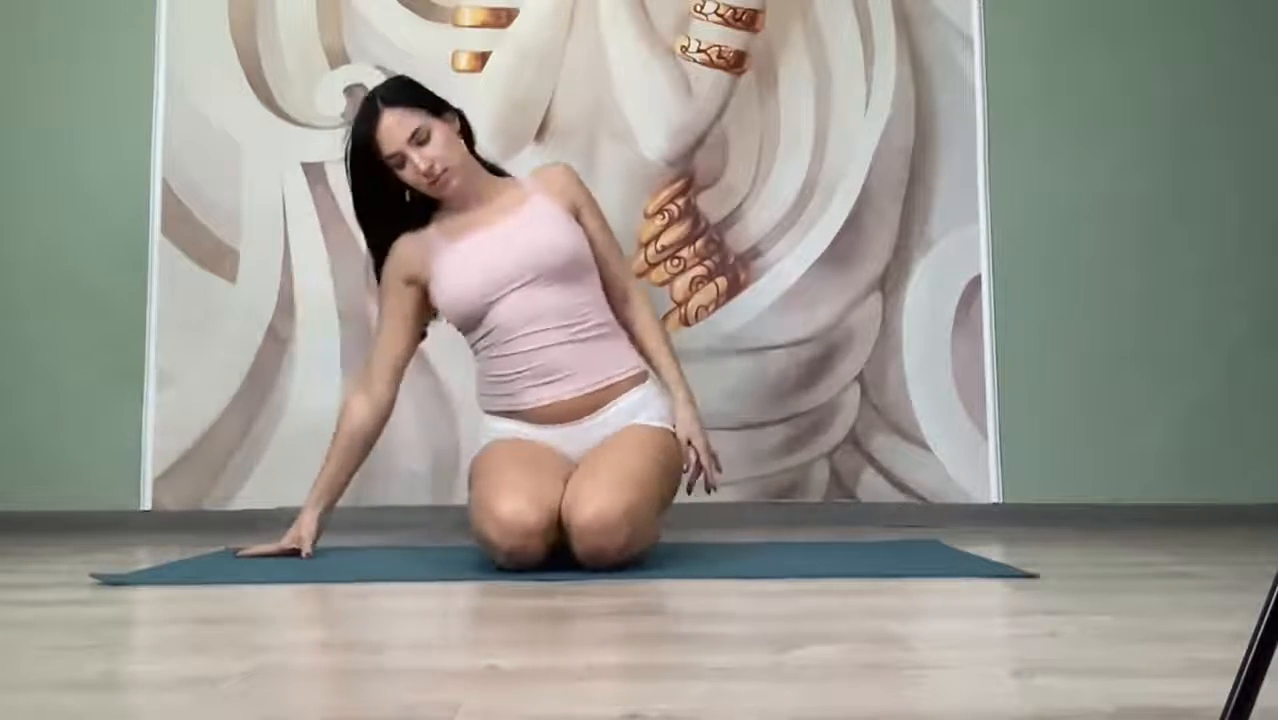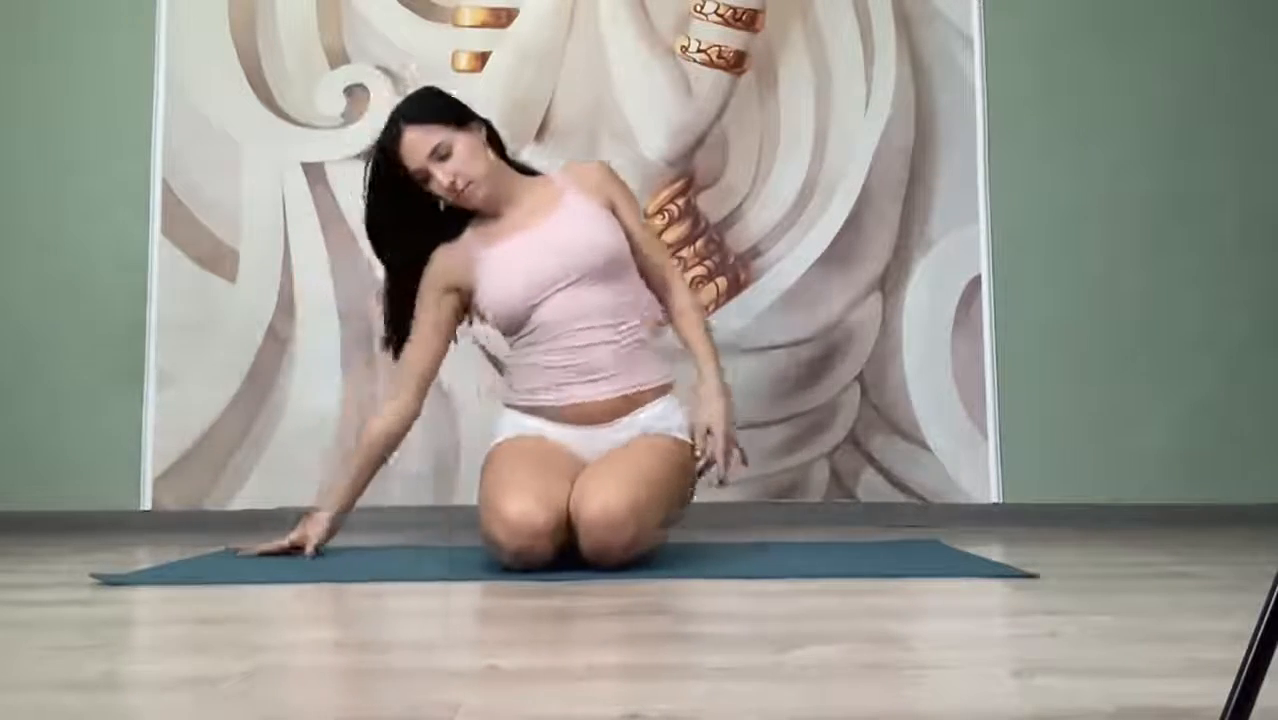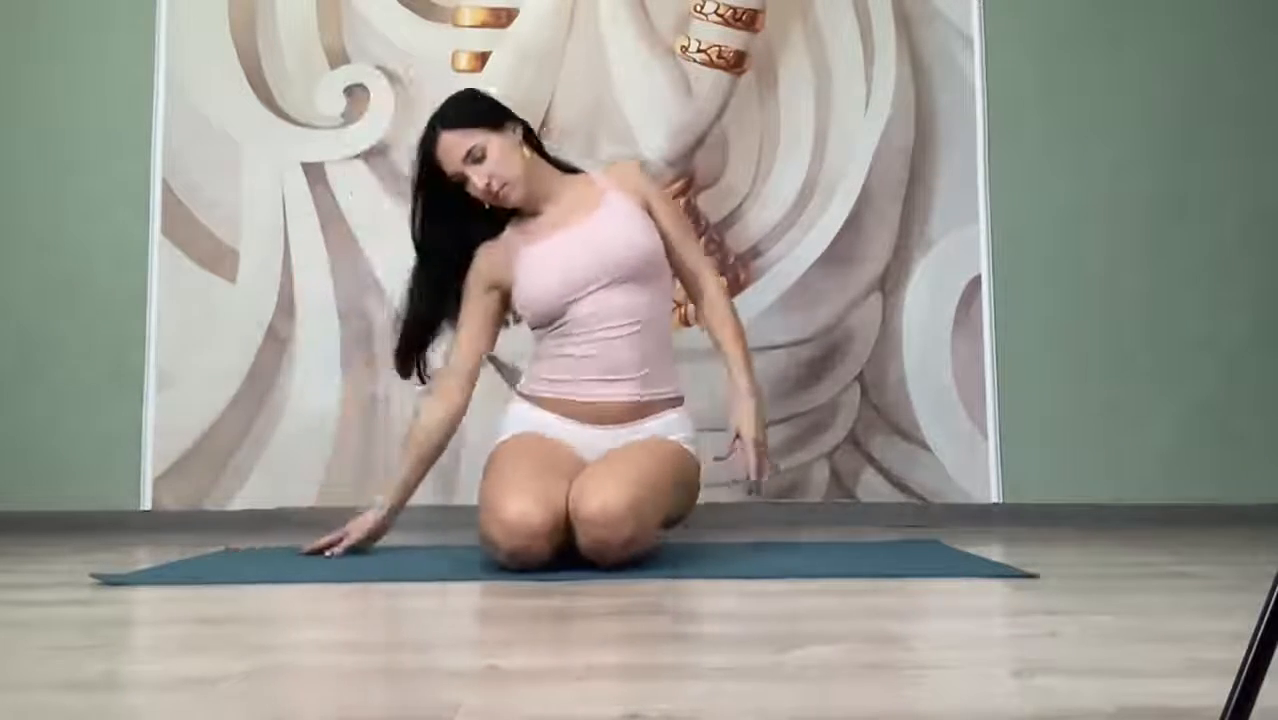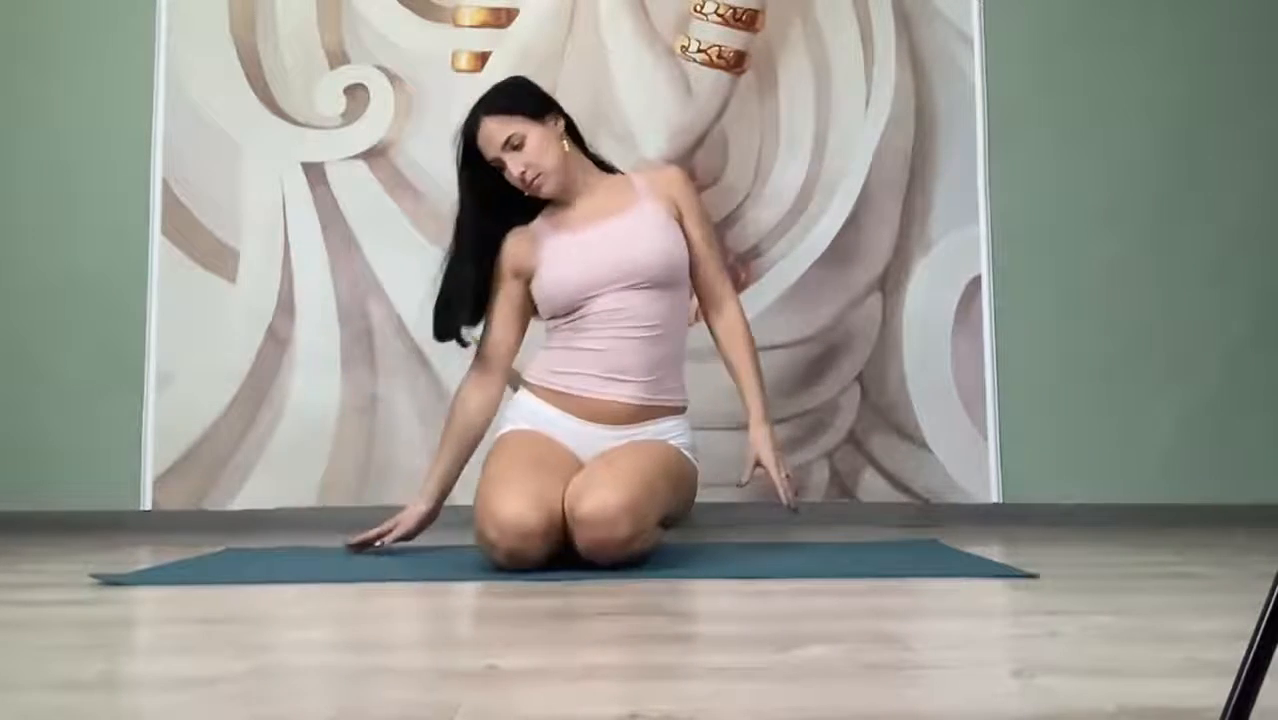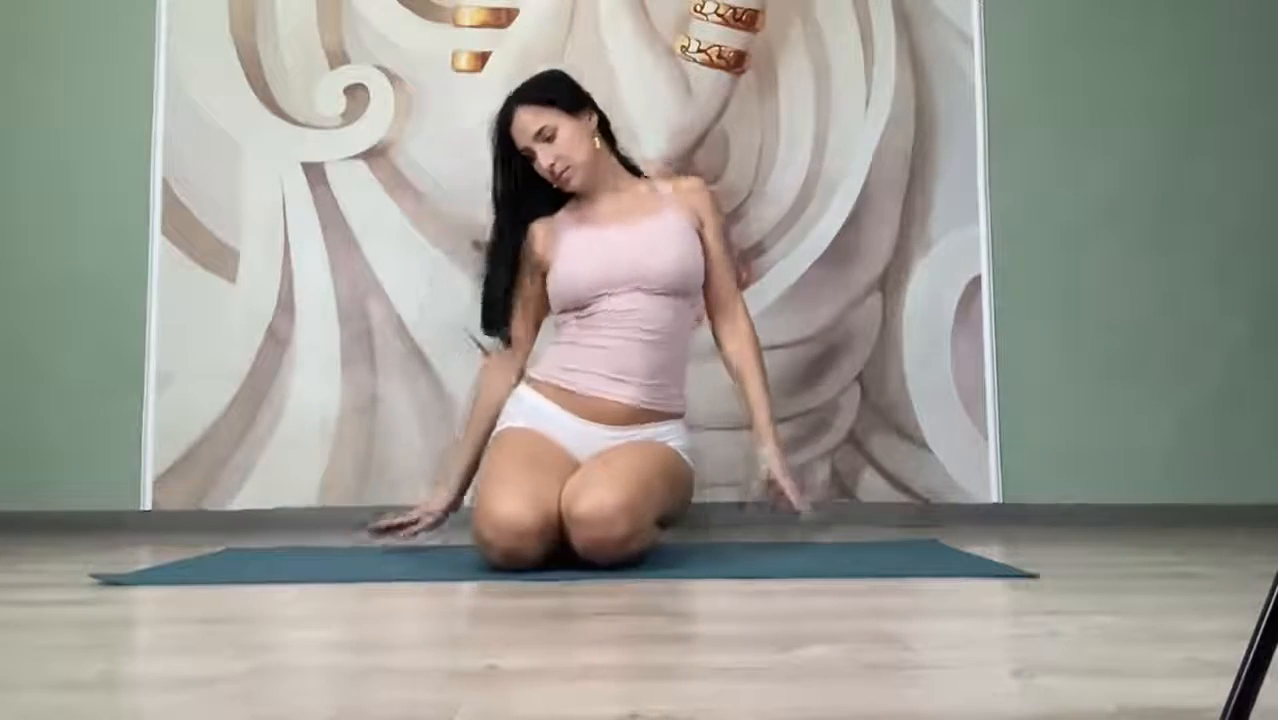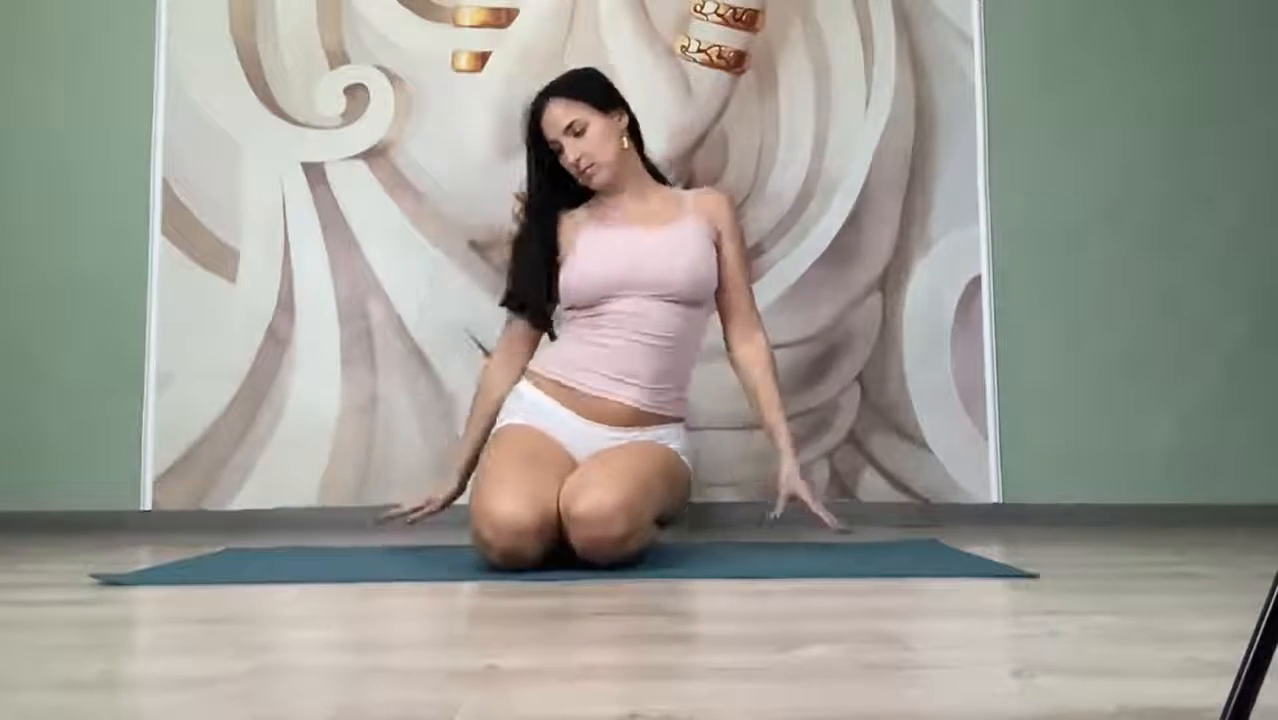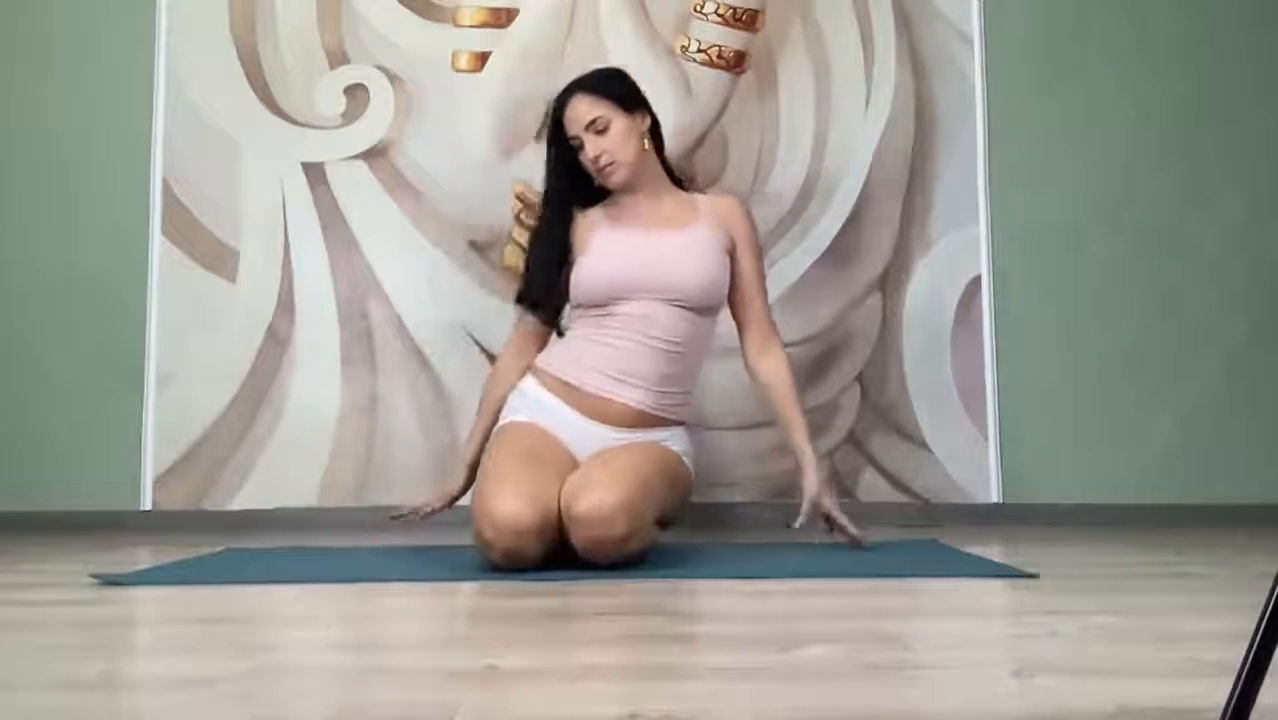
dt=0.2s
person 1, frame 1
left shoulder: (554, 187)
right shoulder: (413, 255)
left elbow: (629, 302)
right elbow: (373, 390)
left wrist: (683, 401)
right wrist: (315, 509)
left hip: (627, 413)
right hip: (518, 432)
left knee: (601, 533)
right knee: (514, 533)
left ankle: (632, 508)
right ankle: (565, 506)
person 1, frame 2
left shoulder: (589, 182)
right shoulder: (453, 262)
left elbow: (671, 287)
right elbow: (403, 394)
left wrist: (712, 388)
right wrist: (333, 509)
left hip: (646, 421)
right hip: (536, 431)
left knee: (606, 529)
right knee: (518, 533)
left ankle: (640, 512)
right ankle: (564, 507)
person 1, frame 3
left shoulder: (627, 183)
right shoulder: (494, 258)
left elbow: (707, 289)
right elbow: (449, 389)
left wrist: (745, 394)
right wrist: (389, 504)
left hip: (651, 429)
right hip: (544, 426)
left knee: (606, 524)
right knee: (516, 532)
left ankle: (644, 511)
right ankle: (564, 507)
person 1, frame 4
left shoulder: (664, 187)
right shoulder: (521, 245)
left elbow: (720, 306)
right elbow: (486, 374)
left wrist: (759, 424)
right wrist: (429, 497)
left hip: (651, 433)
right hip: (544, 421)
left knee: (601, 521)
right knee: (509, 532)
left ankle: (641, 513)
right ankle: (566, 511)
person 1, frame 5
left shoulder: (687, 199)
right shoulder: (541, 234)
left elbow: (731, 323)
right elbow: (506, 358)
left wrist: (768, 441)
right wrist: (451, 486)
left hip: (648, 435)
right hip: (543, 418)
left knee: (598, 525)
right knee: (507, 531)
left ankle: (640, 515)
right ankle: (556, 510)
person 1, frame 6
left shoulder: (708, 210)
right shoulder: (562, 227)
left elbow: (745, 337)
right elbow: (513, 347)
left wrist: (786, 455)
right wrist: (460, 471)
left hip: (648, 437)
right hip: (544, 415)
left knee: (596, 522)
right knee: (505, 532)
left ankle: (635, 515)
right ankle: (559, 511)
person 1, frame 7
left shoulder: (723, 217)
right shoulder: (579, 225)
left elbow: (762, 347)
right elbow: (524, 341)
left wrist: (809, 463)
right wrist: (469, 462)
left hip: (650, 440)
right hip: (547, 413)
left knee: (598, 522)
right knee: (506, 533)
left ankle: (639, 514)
right ankle: (562, 509)
